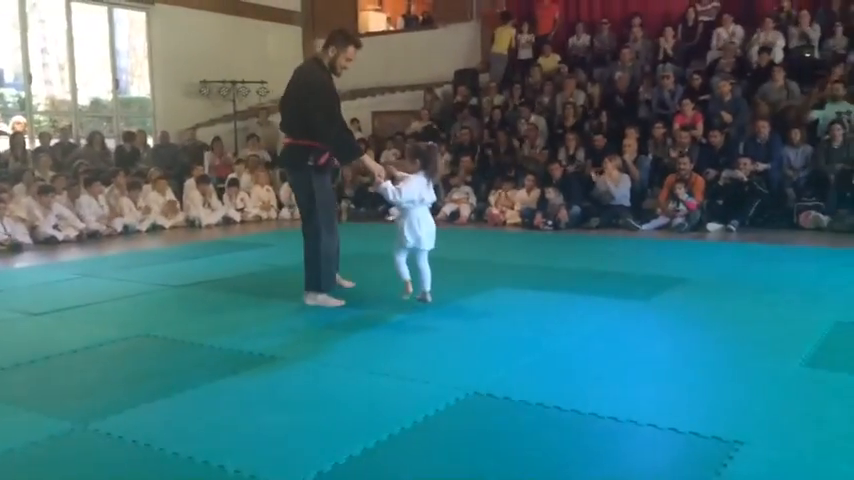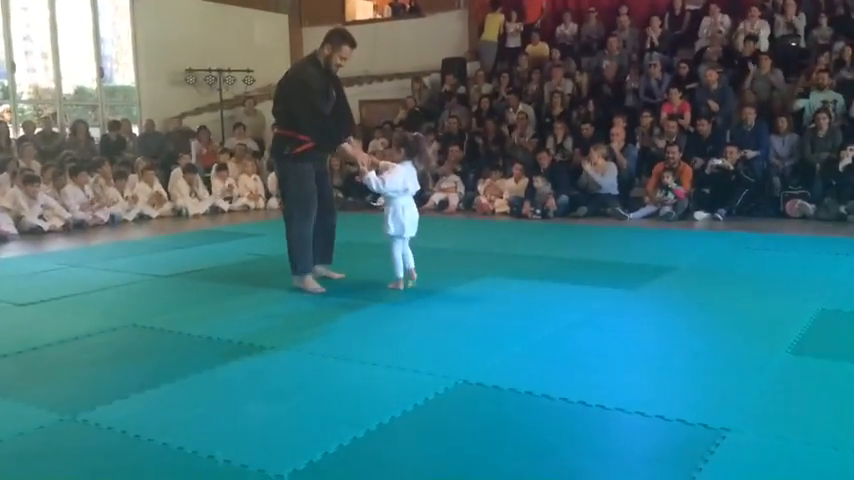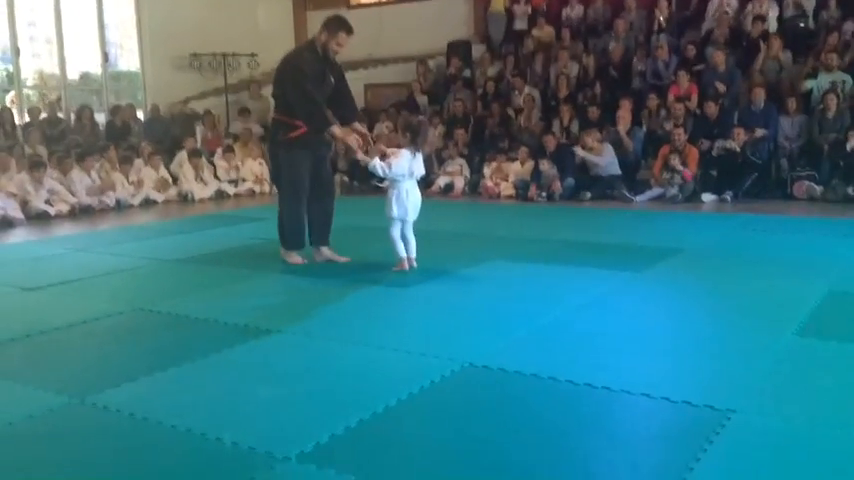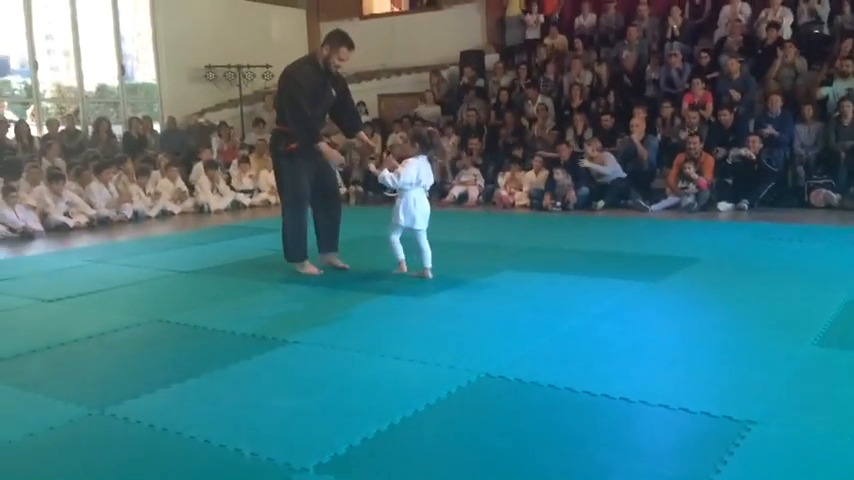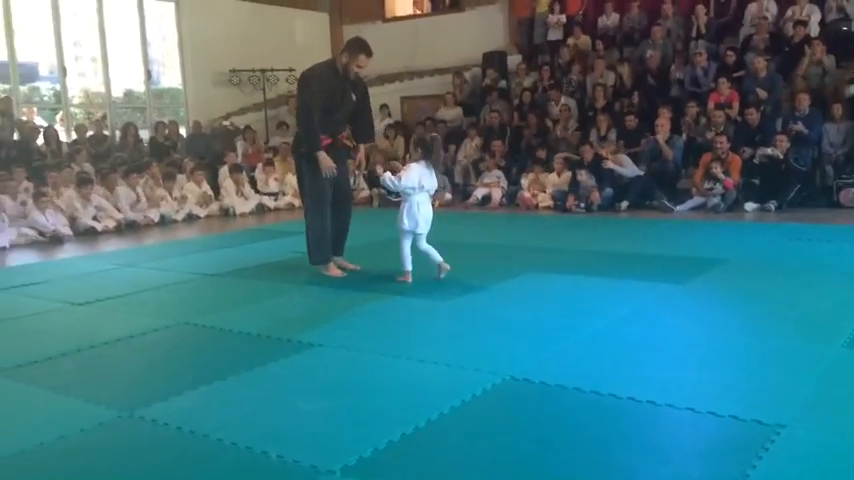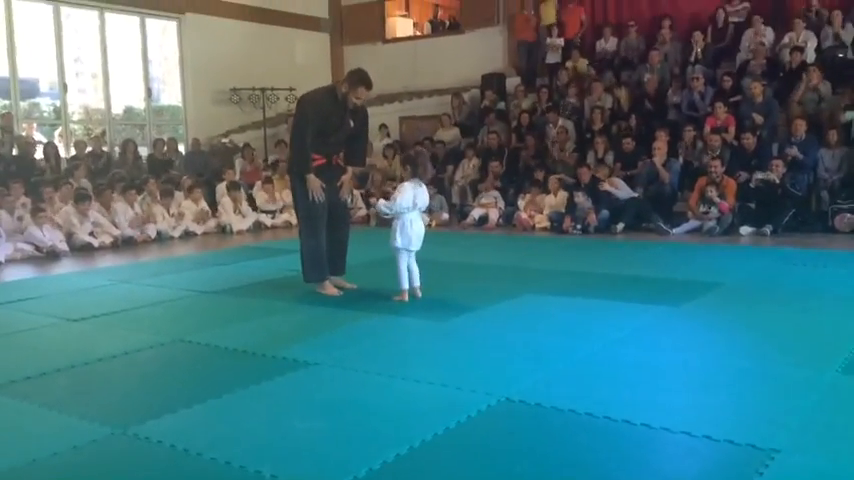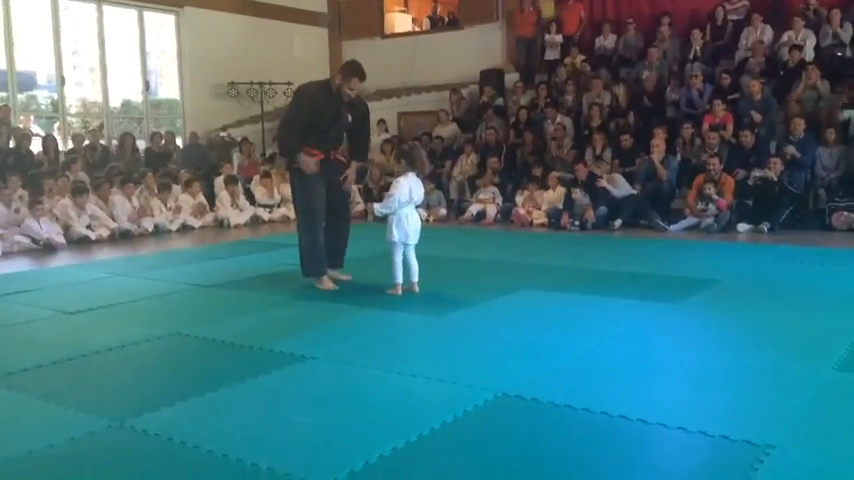
dt=0.3s
person 1, frame 1
left shoulder: (315, 74)
right shoulder: (313, 79)
right elbow: (333, 125)
left wrist: (332, 154)
right wrist: (367, 160)
left hip: (311, 156)
right hip: (306, 159)
left knee: (326, 220)
right knee: (320, 224)
left ankle: (327, 274)
right ankle: (316, 290)
person 1, frame 2
left shoulder: (329, 76)
right shoulder: (302, 76)
left elbow: (339, 112)
right elbow: (317, 119)
left wrist: (351, 141)
left hip: (313, 149)
right hip: (292, 149)
left knee: (325, 209)
right knee: (301, 211)
left ankle: (319, 263)
right ankle: (302, 272)
person 1, frame 3
left shoulder: (329, 63)
right shoulder: (297, 62)
left elbow: (340, 97)
right elbow: (309, 104)
left wrist: (355, 125)
right wrist: (339, 133)
left hip: (313, 133)
right hip: (288, 134)
left knee: (323, 192)
right knee: (295, 194)
left ankle: (321, 247)
right ankle: (290, 247)
person 1, frame 4
left shoulder: (333, 77)
right shoulder: (297, 74)
left elbow: (344, 108)
right elbow: (299, 117)
left wrist: (360, 135)
right wrist: (325, 148)
left hip: (315, 143)
right hip: (291, 145)
left knee: (329, 199)
right knee: (297, 203)
left ankle: (328, 253)
right ankle: (299, 259)
person 1, frame 5
left shoulder: (356, 84)
right shoulder: (315, 78)
left elbow: (361, 116)
right elbow: (307, 119)
left wrist: (362, 147)
right wrist: (320, 155)
left hip: (336, 147)
right hip: (312, 149)
left knee: (342, 203)
right knee: (319, 205)
left ankle: (335, 254)
right ankle: (323, 261)
person 1, frame 6
left shoulder: (358, 111)
right shoulder: (313, 102)
left elbow: (357, 143)
right elbow: (300, 141)
left wrist: (349, 173)
right wrist: (309, 176)
left hip: (333, 168)
right hip: (308, 169)
left knee: (340, 222)
right knee: (314, 224)
left ankle: (334, 274)
right ankle: (320, 279)
person 1, frame 7
left shoulder: (357, 104)
right shoulder: (309, 94)
left elbow: (360, 135)
right elbow: (287, 127)
left wrist: (354, 165)
right wrist: (299, 157)
left hip: (334, 163)
right hip: (307, 162)
left knee: (340, 215)
right knee: (312, 219)
left ankle: (332, 266)
right ankle: (318, 273)
person 2, frame 1
left shoulder: (413, 181)
right shoulder: (426, 179)
left elbow: (396, 195)
left wrist: (382, 184)
right wrist: (396, 174)
left hip: (412, 224)
right hip: (425, 222)
left knee: (399, 256)
right knee: (422, 260)
left ankle: (407, 284)
right ankle: (426, 293)
person 2, frame 2
left shoulder: (397, 171)
right shoulder: (410, 167)
left elbow: (380, 185)
right elbow: (389, 167)
left wrist: (366, 172)
right wrist: (374, 162)
left hip: (397, 211)
right hip: (409, 210)
left knee: (396, 248)
right knee: (404, 246)
left ankle: (399, 281)
right ankle: (411, 271)
person 2, frame 3
left shoulder: (403, 154)
right shoulder: (416, 153)
left elbow: (385, 169)
left wrist: (367, 160)
right wrist: (386, 151)
left hip: (401, 194)
right hip: (412, 193)
left knee: (395, 231)
right knee: (408, 230)
left ankle: (403, 261)
right ankle: (412, 259)
person 2, frame 4
left shoulder: (410, 163)
right shoulder: (425, 163)
left elbow: (395, 180)
left wrist: (377, 171)
right wrist: (396, 166)
left hip: (408, 203)
right hip: (421, 203)
left knee: (394, 236)
right knee: (422, 239)
left ankle: (402, 264)
right ankle: (427, 270)
person 2, frame 5
left shoulder: (412, 168)
right shoulder: (430, 169)
left elbow: (396, 183)
left wrist: (382, 174)
left hip: (412, 208)
right hip: (425, 207)
left knee: (405, 243)
right knee: (421, 244)
left ankle: (407, 274)
right ankle: (441, 264)
person 2, frame 6
left shoulder: (405, 187)
right shoulder: (422, 186)
left elbow: (393, 207)
left wrist: (378, 204)
left hip: (404, 226)
right hip: (417, 224)
left knee: (402, 262)
right knee: (411, 260)
left ankle: (404, 293)
right ankle: (416, 289)
person 2, frame 7
left shoulder: (400, 182)
right shoulder: (416, 180)
left elbow: (391, 204)
left wrist: (375, 208)
left hip: (400, 220)
right hip: (412, 219)
left knee: (397, 256)
right knee: (410, 254)
left ankle: (398, 287)
right ankle: (414, 284)
